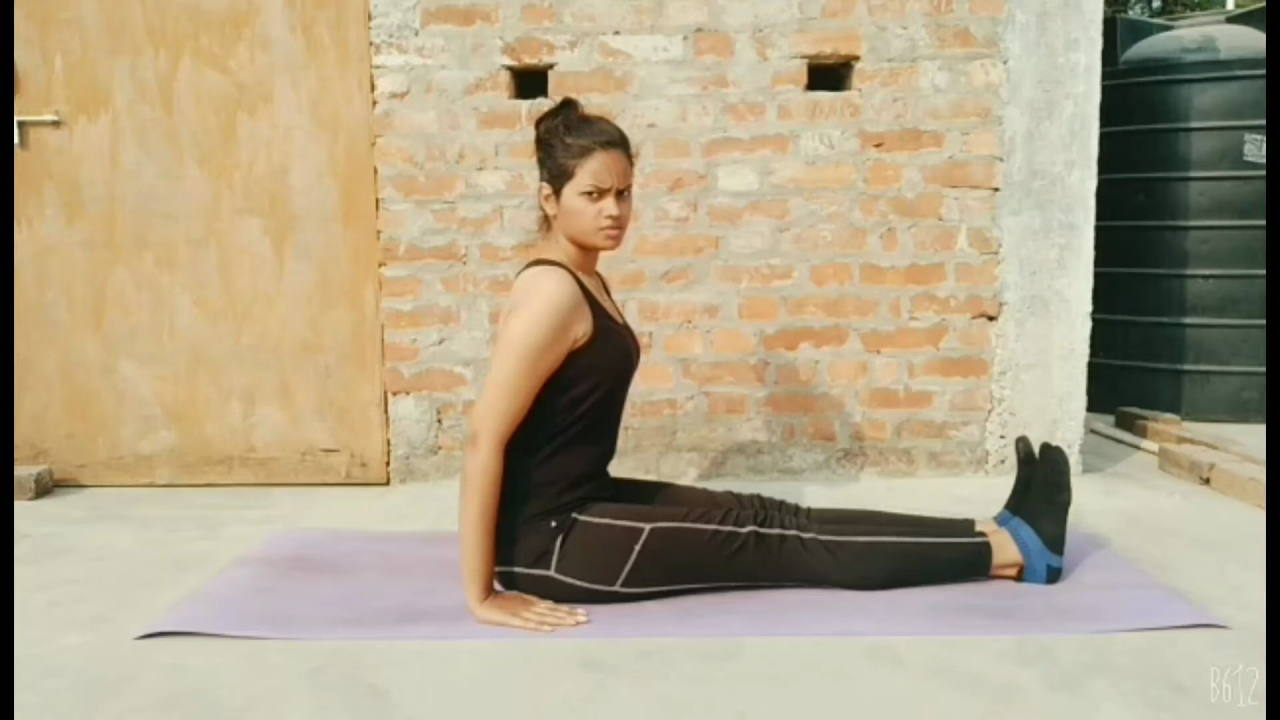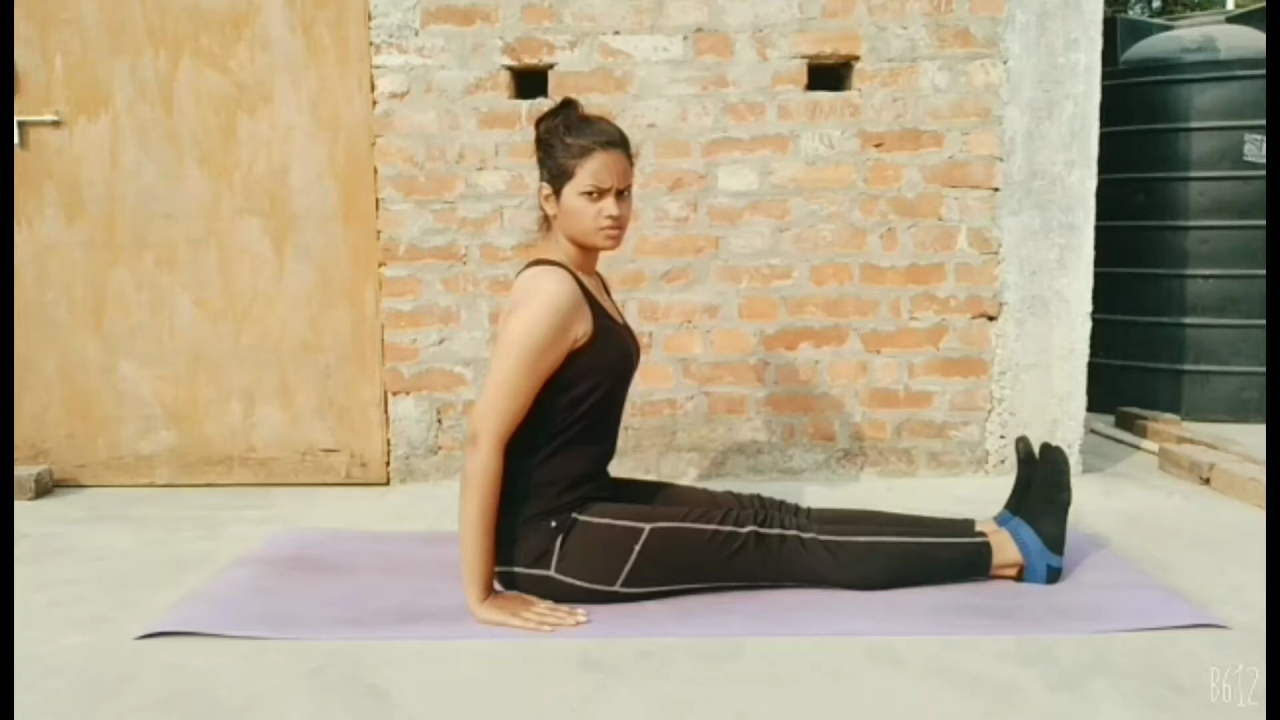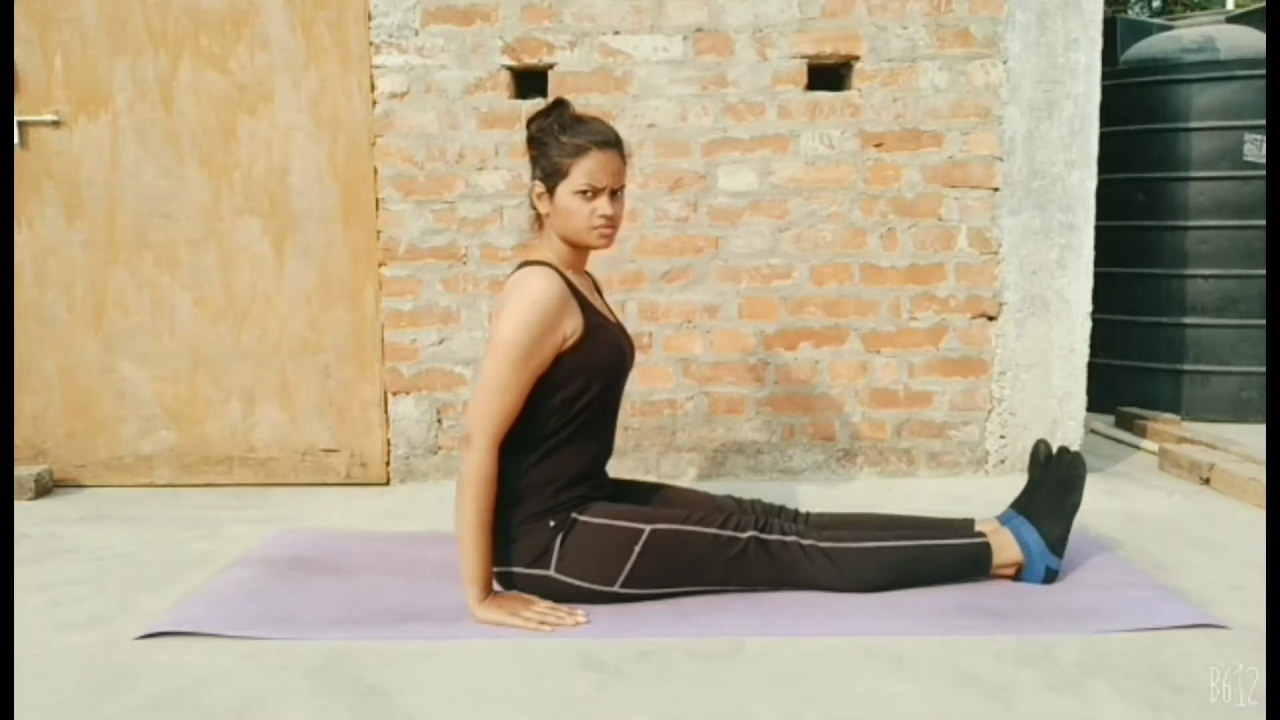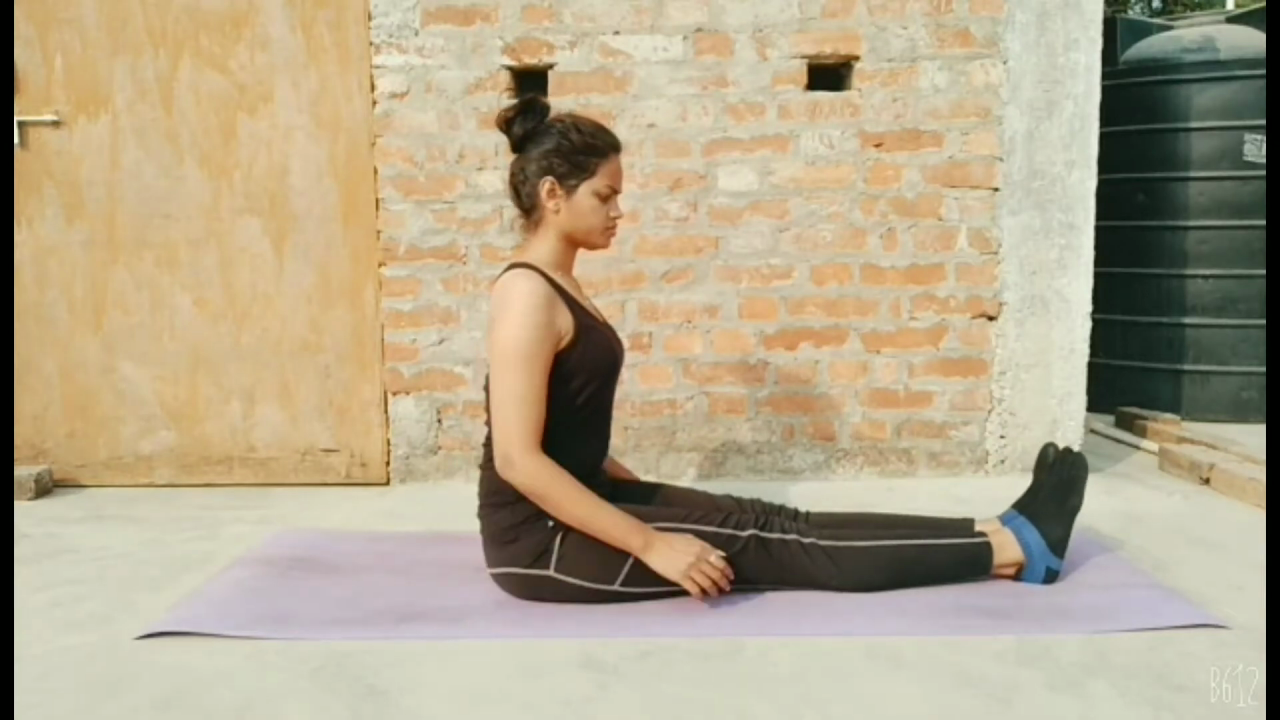
dt=0.7s
person 1, frame 1
left shoulder: (583, 281)
right shoulder: (552, 293)
right elbow: (485, 438)
right wrist: (483, 594)
left hip: (582, 506)
right hip: (551, 541)
left knee: (771, 520)
right knee: (770, 539)
left ankle: (1003, 535)
right ankle: (1016, 549)
person 1, frame 2
left shoulder: (583, 281)
right shoulder: (552, 293)
right elbow: (484, 438)
right wrist: (482, 593)
left hip: (583, 505)
right hip: (551, 538)
left knee: (774, 521)
right knee: (769, 538)
left ankle: (1001, 536)
right ankle: (1014, 550)
person 1, frame 3
left shoulder: (574, 283)
right shoulder: (540, 294)
right elbow: (478, 439)
right wrist: (482, 593)
left hip: (579, 506)
right hip: (548, 538)
left knee: (769, 523)
right knee: (772, 543)
left ankle: (1003, 534)
right ankle: (1013, 549)
person 1, frame 4
left shoulder: (556, 285)
right shoulder: (527, 296)
right elbow: (517, 458)
left wrist: (636, 501)
right wrist: (647, 542)
left hip: (573, 508)
right hip: (544, 542)
left knee: (769, 522)
right knee: (769, 545)
left ankle: (1001, 538)
right ankle: (1011, 550)
